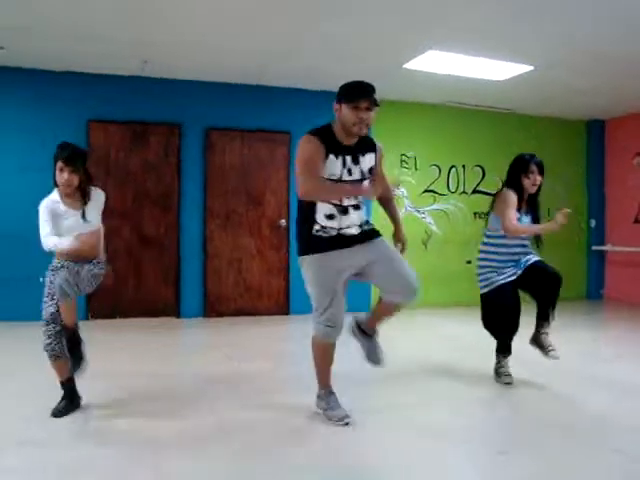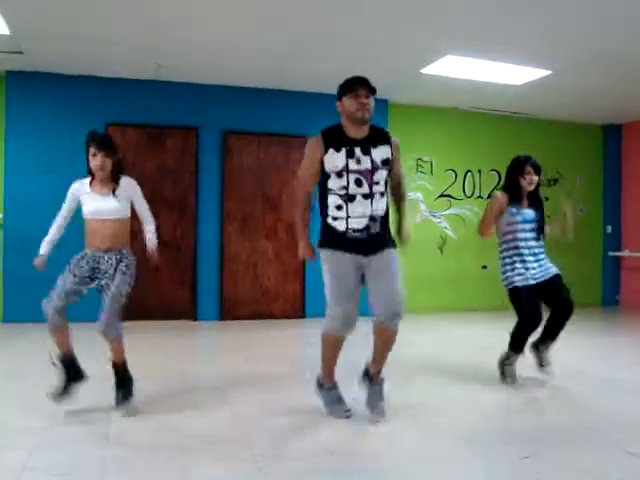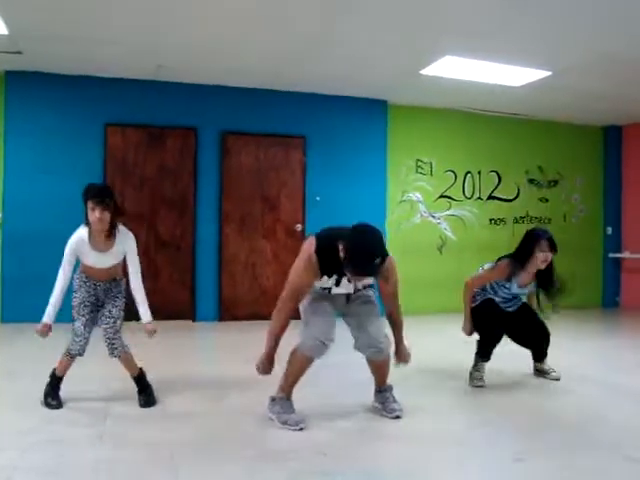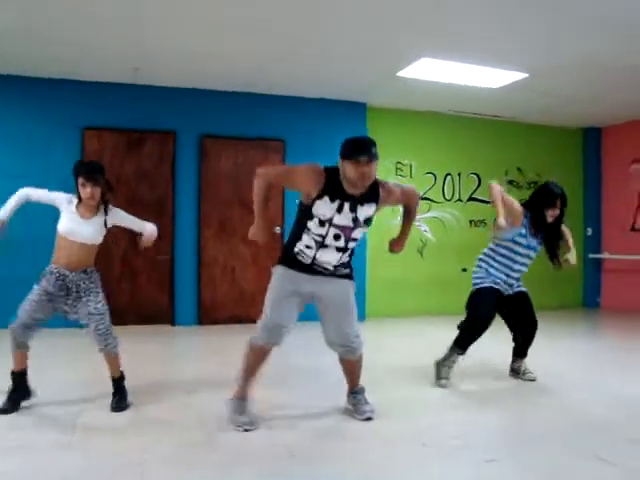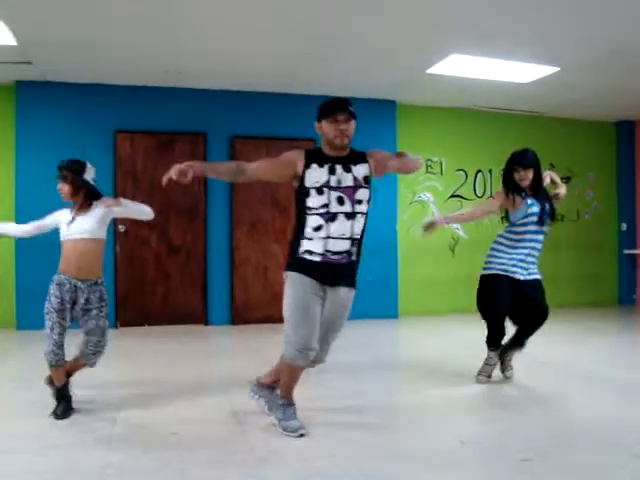
dt=1s
person 1, frame 1
left shoulder: (371, 148)
right shoulder: (313, 143)
left elbow: (383, 187)
right elbow: (306, 189)
left wrist: (398, 227)
right wrist: (361, 189)
left hip: (361, 238)
right hip: (321, 247)
left knee: (406, 287)
right knee: (328, 322)
left ankle: (367, 328)
right ankle: (325, 394)
person 1, frame 2
left shoulder: (388, 143)
right shoulder: (320, 144)
left elbow: (398, 184)
right elbow: (303, 195)
left wrist: (401, 223)
right wrist: (303, 239)
left hip: (380, 244)
right hip: (337, 245)
left knee: (391, 309)
right knee: (342, 317)
left ankle: (374, 376)
right ankle: (326, 383)
person 1, frame 3
left shoulder: (384, 263)
right shoulder: (313, 256)
left elbow: (392, 304)
right elbow: (285, 306)
left wrist: (400, 344)
right wrist: (268, 354)
left hip: (358, 295)
right hip: (318, 291)
left knee: (376, 341)
right knee: (316, 338)
left ankle: (383, 392)
right ankle: (281, 400)
person 1, frame 4
left shoulder: (382, 193)
right shoulder: (316, 179)
left elbow: (413, 196)
right elbow: (263, 175)
left wrist: (402, 237)
right wrist: (260, 222)
left hip: (337, 277)
right hip: (293, 269)
left knee: (348, 341)
right knee: (270, 329)
left ankle: (355, 394)
right ankle: (240, 397)
person 1, frame 5
left shoulder: (370, 161)
right shoulder: (300, 161)
left elbow: (414, 164)
right elbow: (244, 171)
left wrist: (403, 159)
right wrist: (198, 167)
left hip: (343, 278)
right hip: (304, 272)
left knee: (316, 353)
right knee: (301, 346)
left ankle: (266, 383)
right ankle: (284, 403)
person 2, frame 1
left shoulder: (97, 196)
right shoulder: (49, 204)
right elbow: (48, 241)
left wrist: (101, 260)
right wrist: (74, 241)
left hip: (91, 266)
right hip: (60, 267)
left knee: (62, 282)
right knee: (50, 333)
left ankle: (73, 337)
right ankle: (70, 394)
person 2, frame 2
left shoulder: (128, 185)
right shoulder: (79, 188)
left elbow: (147, 217)
right elbow: (62, 219)
left wrist: (151, 242)
right wrist: (44, 250)
left hip: (120, 259)
right hip: (90, 258)
left knee: (108, 319)
right knee: (53, 307)
left ankle: (123, 377)
right ankle: (71, 369)
person 2, frame 3
left shoulder: (125, 237)
right shoulder: (78, 239)
left elbow: (136, 279)
right elbow: (62, 279)
left wrist: (146, 318)
right wrist: (48, 318)
left hip: (114, 287)
right hip: (86, 284)
left knee: (112, 336)
right knee: (80, 336)
left ankle: (142, 384)
right ankle: (53, 386)
person 2, frame 4
left shoulder: (110, 213)
right shoulder: (65, 202)
left elbow: (148, 226)
right elbow: (25, 193)
left wrist: (149, 233)
left hip: (87, 280)
right hip: (55, 276)
left knee: (104, 335)
left ankle: (119, 388)
person 2, frame 5
left shoulder: (103, 207)
right shoulder: (61, 216)
left elbow: (148, 213)
right elbow: (24, 230)
left wrist: (121, 203)
left hip: (94, 289)
right hip: (62, 285)
left knee: (94, 350)
right knee: (54, 347)
left ankle: (59, 377)
right ankle: (63, 397)
person 3, frame 1
left shoulder: (529, 202)
right shoulder: (508, 195)
right elbow: (511, 229)
right wrist: (551, 226)
left hip: (521, 262)
right hip: (495, 269)
left knee: (552, 280)
right knee: (507, 319)
left ankle: (541, 333)
right ankle: (502, 362)
person 3, frame 2
left shoulder: (537, 202)
right shoulder: (501, 199)
right elbow: (482, 232)
right wrist: (499, 227)
left hip: (542, 267)
right hip: (517, 271)
left knee: (564, 306)
right knee: (531, 317)
left ankle: (541, 346)
right ankle: (509, 358)
person 3, frame 3
left shoulder: (541, 273)
right shoulder: (506, 267)
left elbow: (532, 295)
right elbow: (469, 285)
left wrist: (533, 317)
right wrist: (468, 320)
left hip: (513, 304)
right hip: (487, 300)
left knee: (539, 333)
right knee: (493, 329)
left ankle: (540, 364)
right ankle: (478, 367)
person 3, frame 4
left shoulder: (547, 227)
right shoulder: (519, 214)
left elbow: (563, 230)
right elbow: (494, 187)
left wrist: (571, 250)
right wrist: (500, 217)
left hip: (512, 284)
right hip: (488, 277)
left knee: (528, 324)
right knee: (481, 318)
left ankle: (518, 364)
right ankle: (449, 360)
person 3, frame 5
left shoulder: (540, 189)
right shoulder: (511, 196)
left elbow: (551, 176)
right elbow: (477, 211)
left wrist: (560, 188)
right wrist: (443, 220)
left hip: (527, 268)
right hip: (502, 264)
left knee: (538, 311)
right knee: (495, 309)
left ankle: (508, 350)
right ankle: (493, 355)
